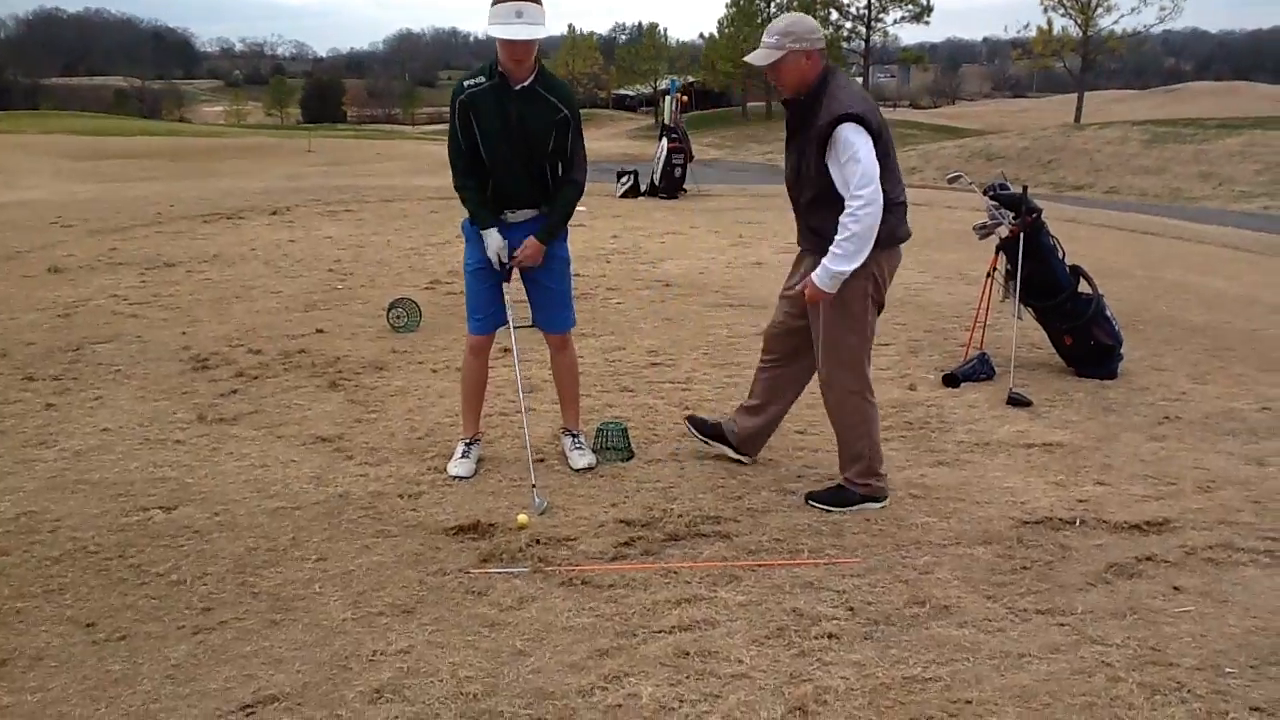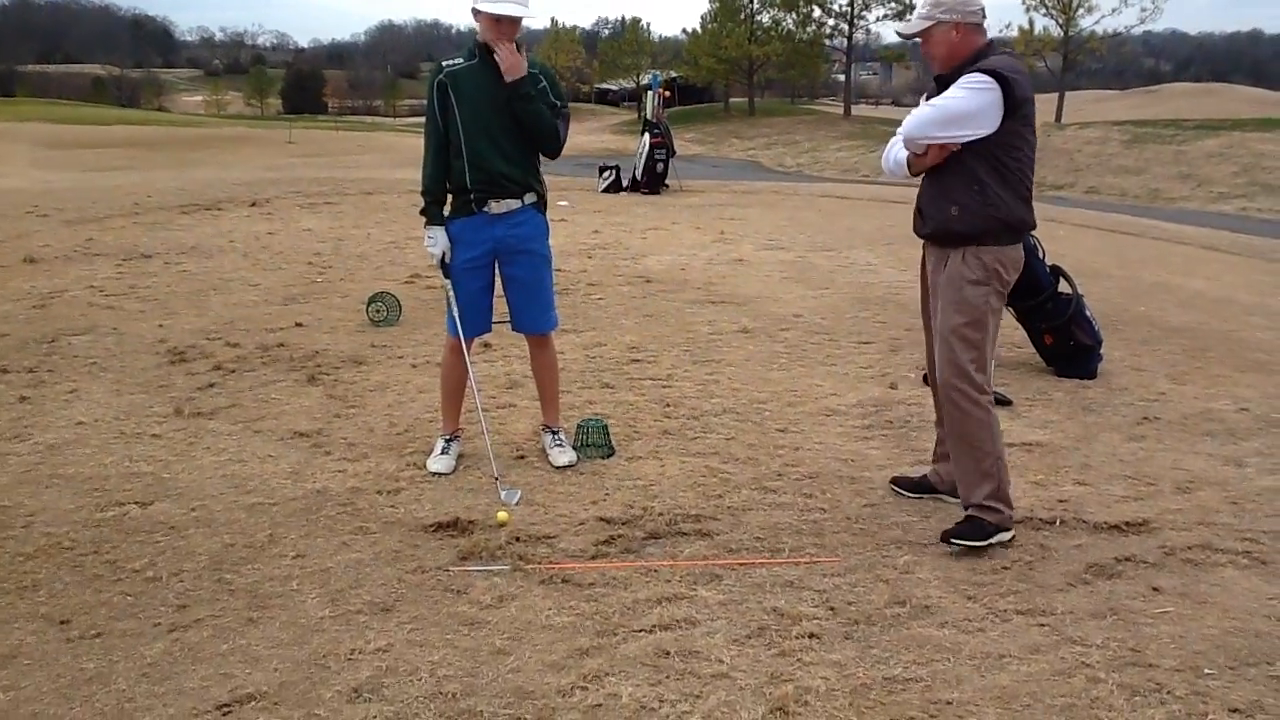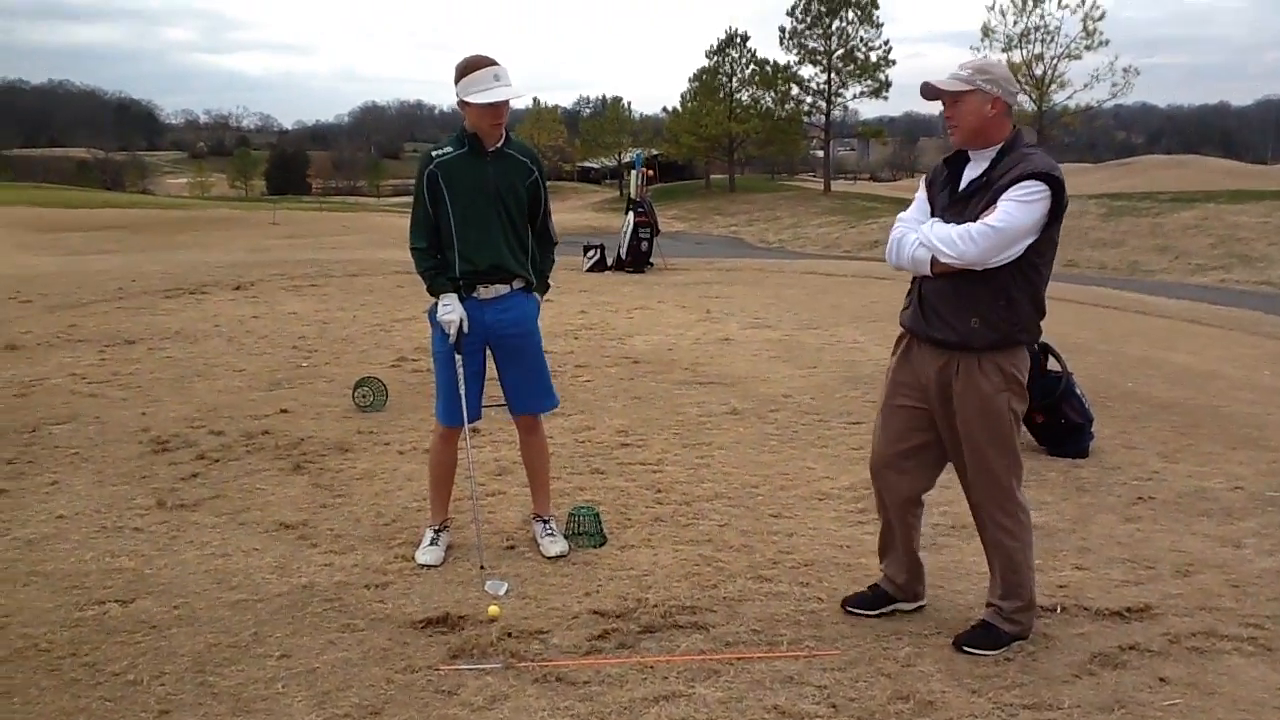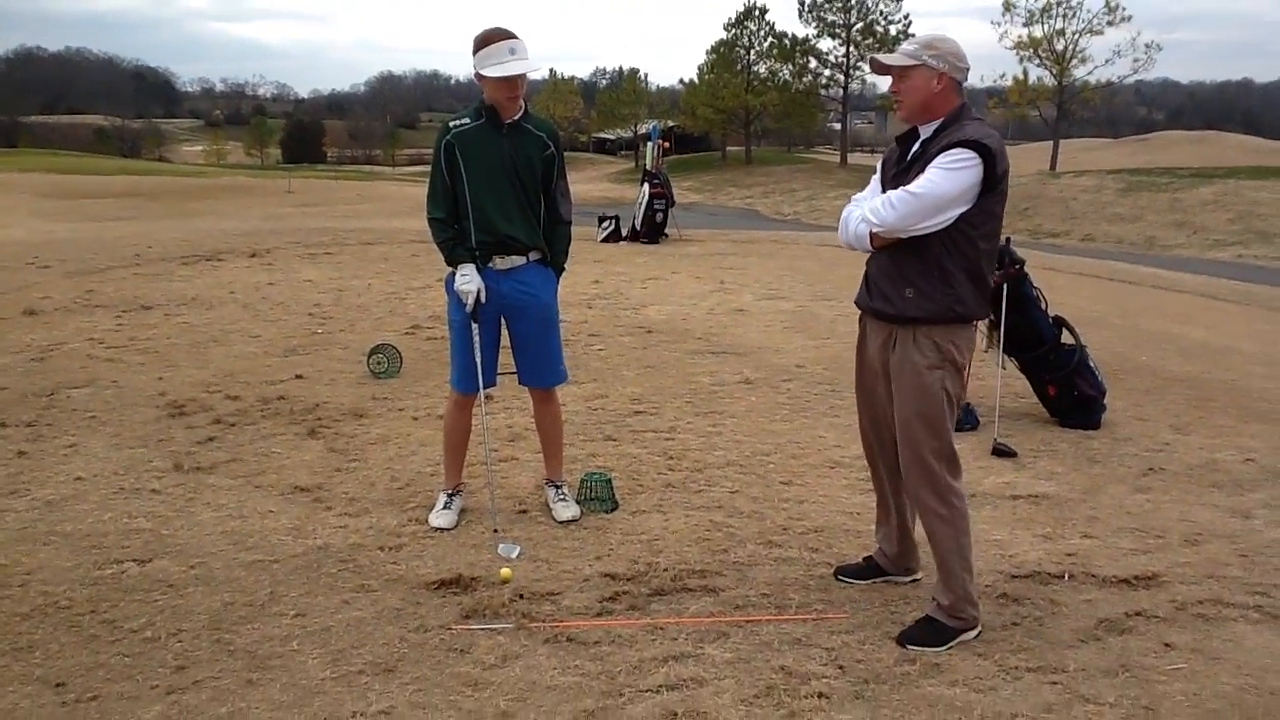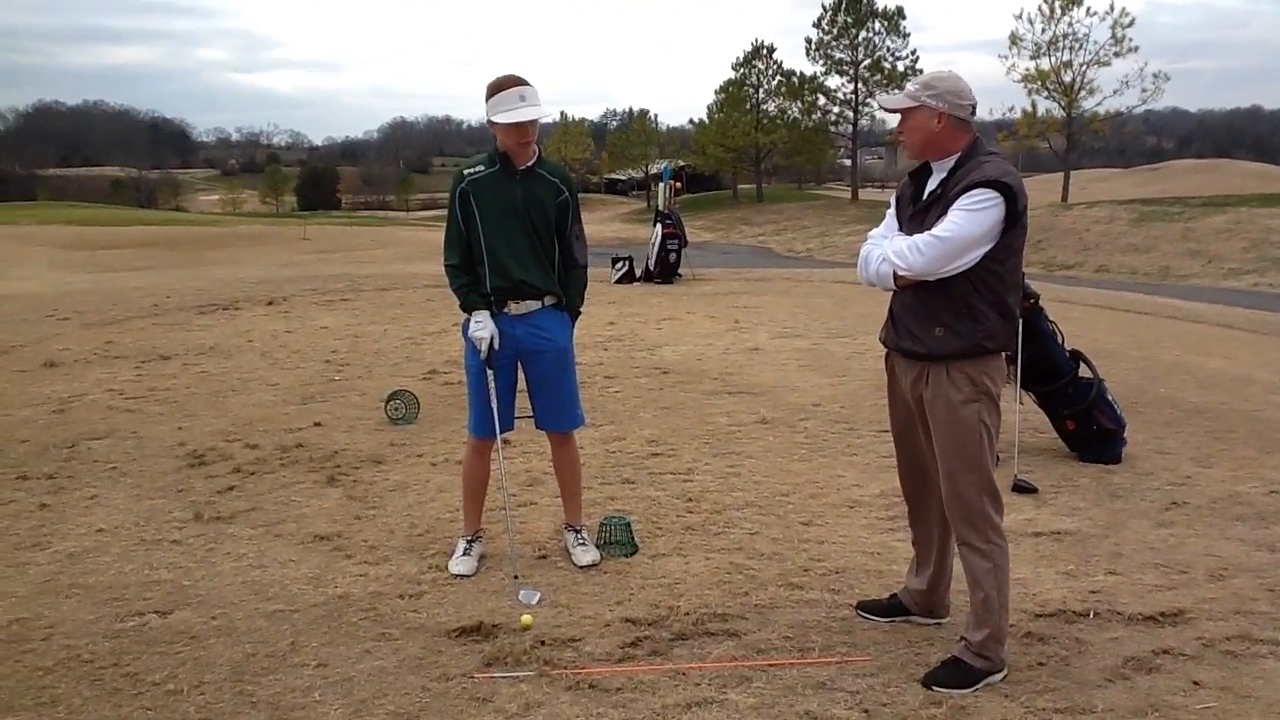
dt=1s
person 1, frame 1
left shoulder: (843, 117)
right shoulder: (805, 101)
left elbow: (867, 202)
left wrist: (830, 276)
left hip: (858, 254)
right hip: (821, 247)
left knee: (841, 369)
right knee: (784, 338)
left ankle: (865, 483)
right ankle: (743, 433)
person 1, frame 2
left shoulder: (992, 82)
right shoulder: (950, 86)
left elbow: (913, 130)
right elbow: (894, 154)
left wrist: (919, 144)
right wrist: (917, 157)
left hip: (981, 253)
right hip: (943, 245)
left knee: (961, 375)
right knee: (946, 368)
left ankle: (990, 509)
right ankle: (949, 474)
person 1, frame 3
left shoulder: (1034, 179)
right shoulder: (944, 173)
left elbow: (974, 245)
right elbow: (898, 246)
left wrist: (929, 236)
right wrist: (949, 252)
left hip: (986, 360)
right hip: (919, 346)
left knee: (994, 491)
right knee: (892, 466)
left ankle: (1012, 613)
right ankle: (900, 582)
person 1, frame 4
left shoulder: (972, 149)
right shoulder: (903, 148)
left elbow: (892, 214)
right elbow: (852, 225)
left wrist: (879, 218)
right wrist: (884, 229)
left hip: (932, 332)
right hip: (880, 319)
left knee: (928, 466)
right knee: (884, 448)
left ankle: (958, 608)
right ankle: (895, 555)
person 1, frame 5
left shoulder: (990, 184)
right shoulder: (916, 184)
left elbow: (922, 256)
right elbow: (871, 262)
left wrist: (898, 254)
right wrist: (908, 266)
left hip: (963, 366)
right hip: (905, 355)
left knee: (969, 502)
right knee: (921, 486)
left ankle: (986, 649)
right ankle: (923, 595)
person 2, frame 1
left shoulder: (559, 97)
right shoulder: (469, 93)
left elbow: (573, 175)
right elbow: (463, 170)
left wrist: (544, 238)
right wrist: (486, 228)
left hip: (544, 227)
right hip: (487, 229)
left knee: (559, 335)
right knee: (479, 339)
left ankle: (572, 432)
right ankle: (469, 439)
person 2, frame 2
left shoulder: (538, 75)
right shoulder: (449, 76)
left elbow: (554, 144)
right elbow: (436, 153)
left wrist: (520, 84)
right wrist: (433, 220)
left hip: (524, 219)
right hip: (467, 221)
left knee: (539, 331)
right knee: (459, 337)
left ankle: (552, 429)
right ankle: (449, 434)
person 2, frame 3
left shoulder: (525, 162)
right shoulder: (437, 165)
left elbow: (543, 232)
right elbow: (421, 241)
left wrist: (538, 286)
right wrist: (443, 294)
left hip: (515, 303)
right hip: (458, 306)
left knee: (529, 415)
right knee: (449, 424)
left ankle: (543, 517)
right ankle: (437, 525)
person 2, frame 4
left shoulder: (543, 136)
right shoulder: (455, 136)
left elbow: (559, 211)
right elbow: (440, 212)
left wrist: (551, 270)
right wrist: (462, 265)
left hip: (531, 275)
right hip: (475, 276)
left knee: (544, 387)
right knee: (463, 391)
left ankle: (555, 484)
right ankle: (451, 490)
person 2, frame 5
left shoulder: (557, 182)
right shoulder: (470, 182)
left elbow: (574, 257)
right elbow: (456, 258)
left wrist: (567, 315)
right wrist: (477, 312)
left hip: (547, 320)
right hip: (490, 322)
left knee: (562, 431)
right knee: (481, 436)
left ankle: (575, 528)
right ankle: (470, 536)
